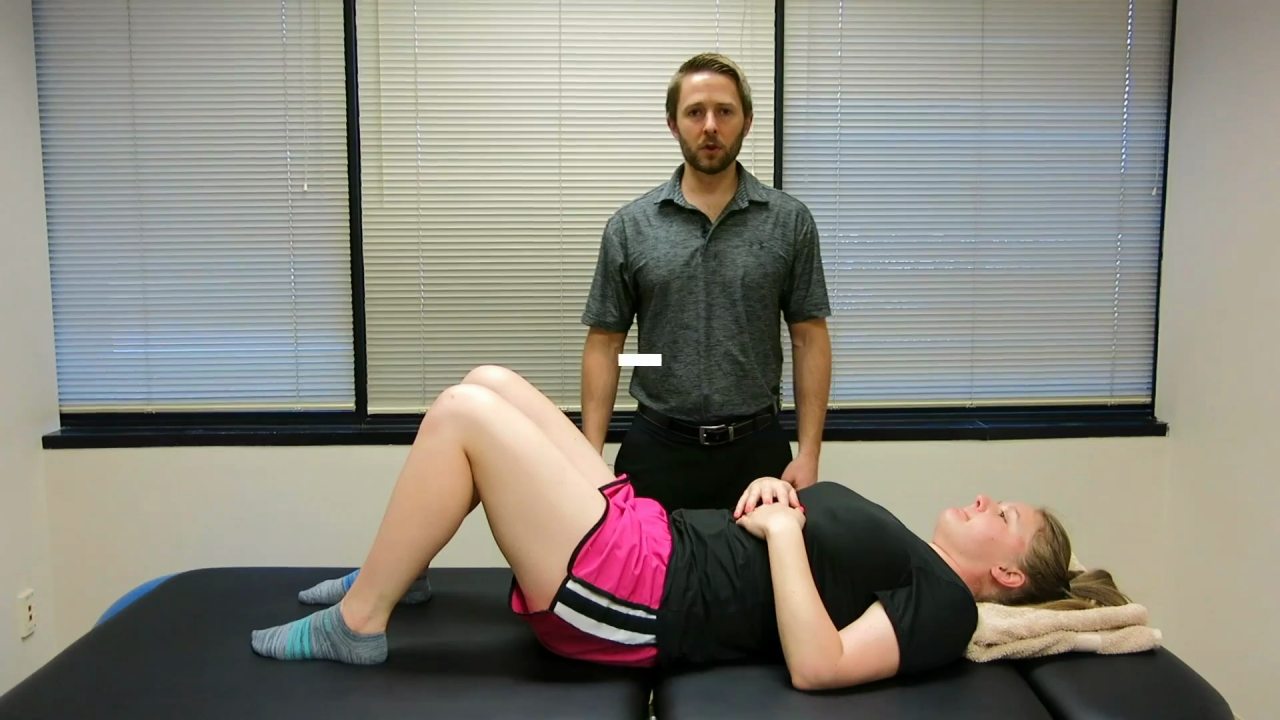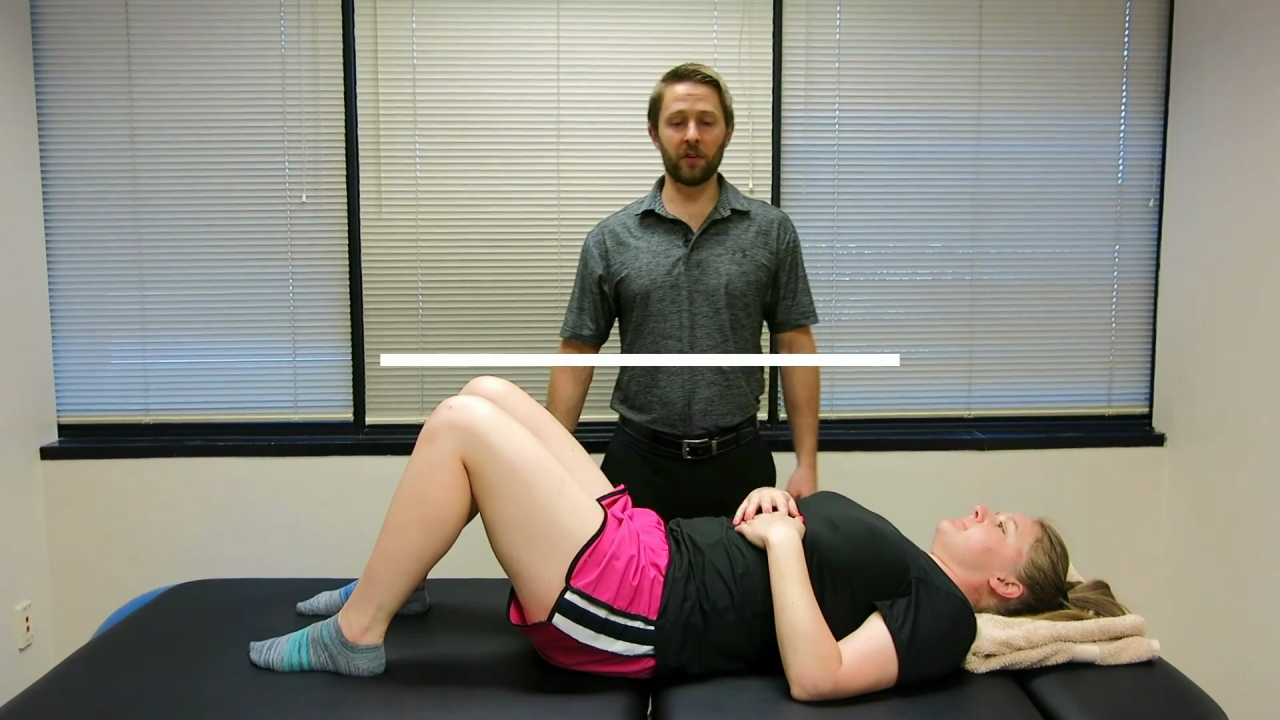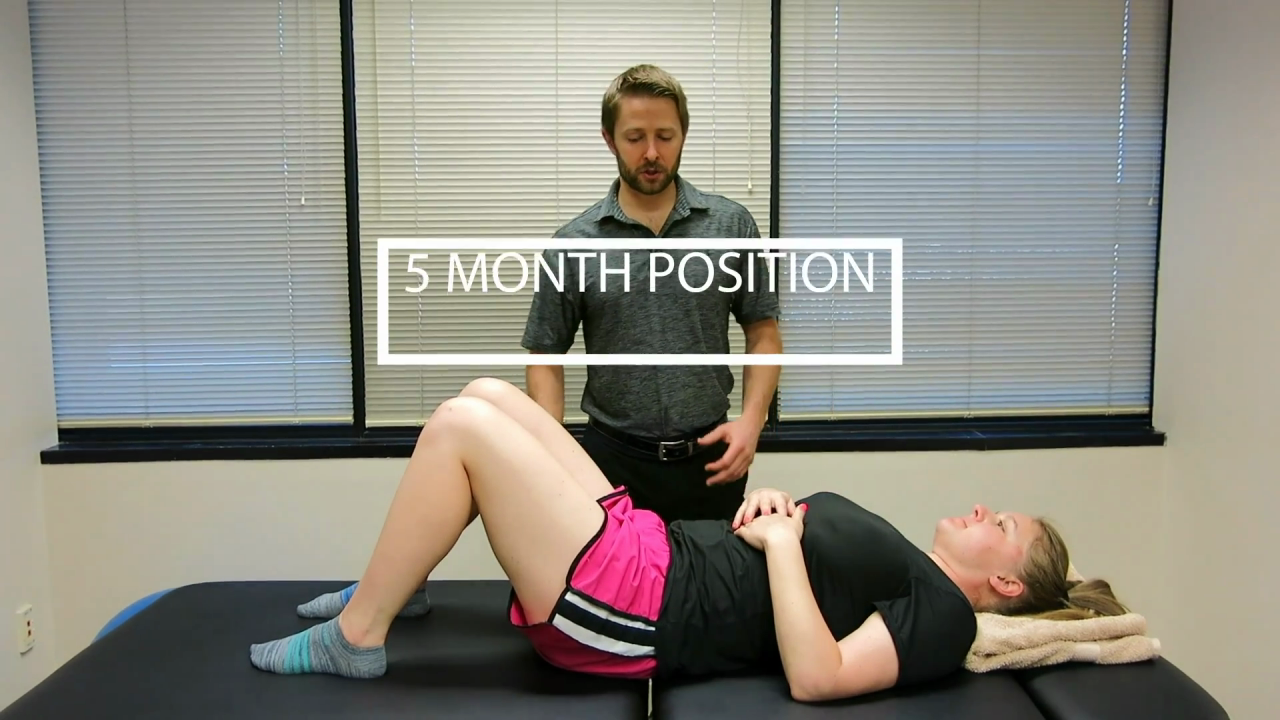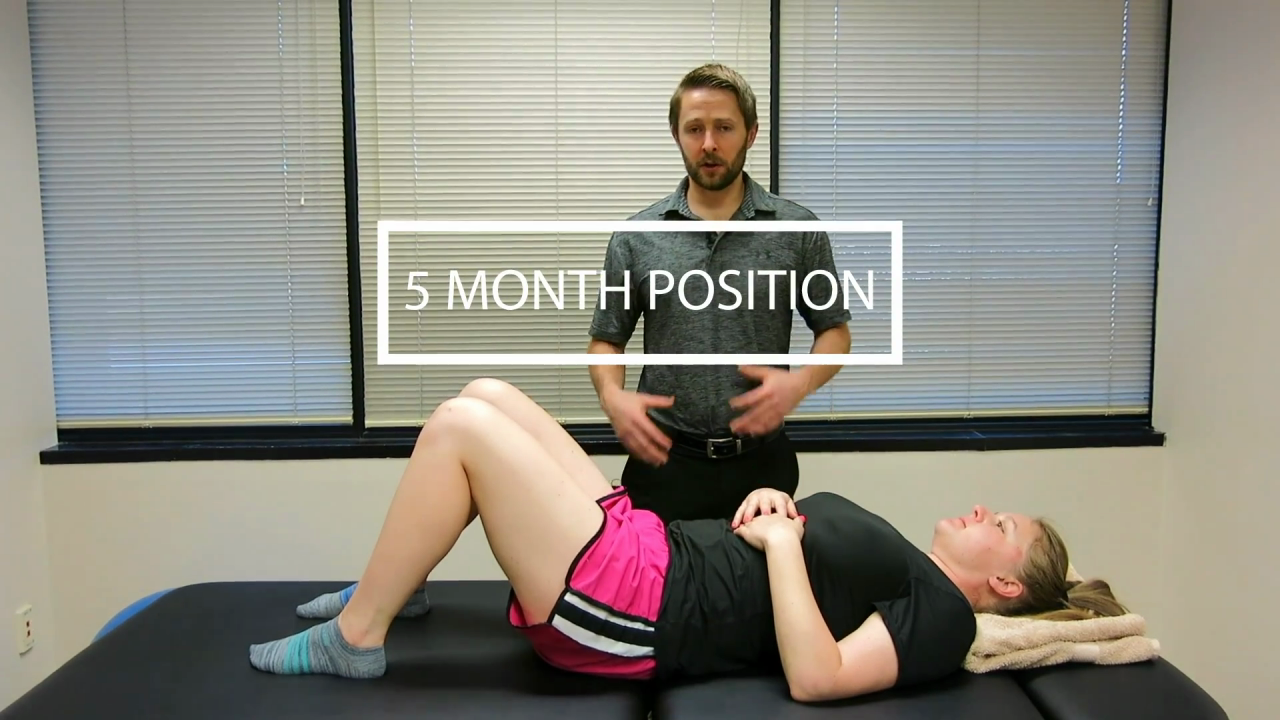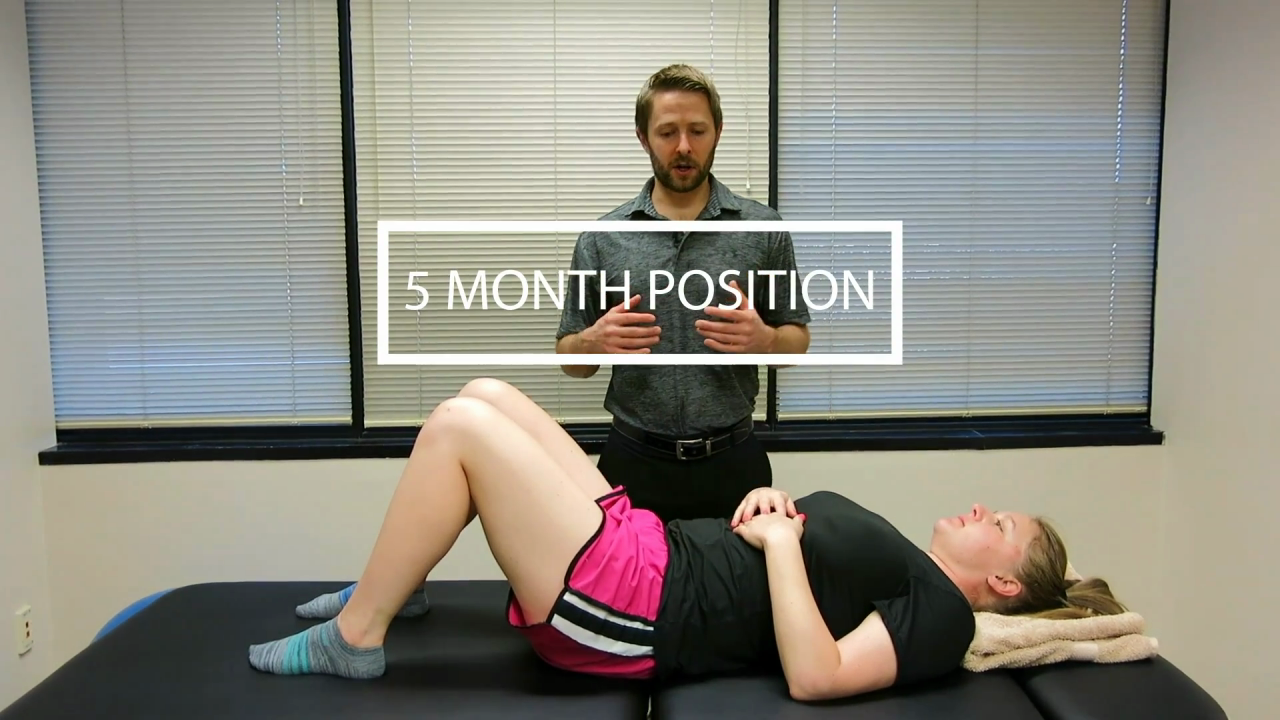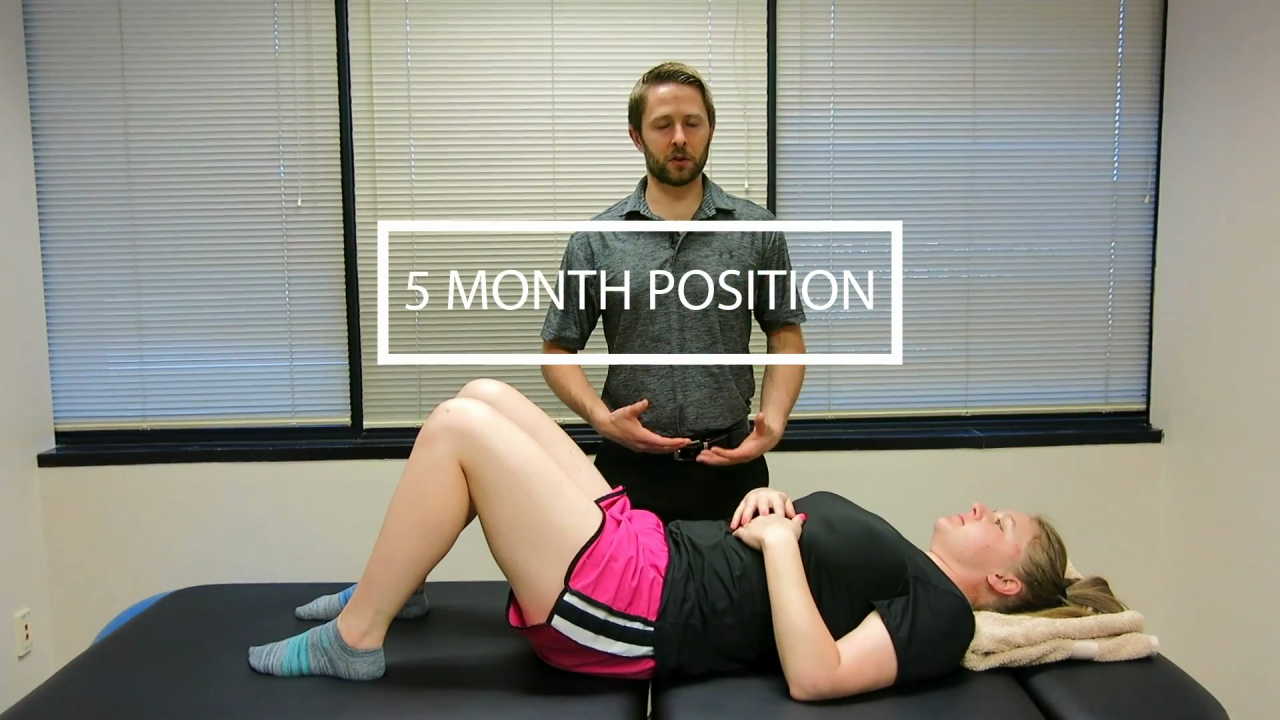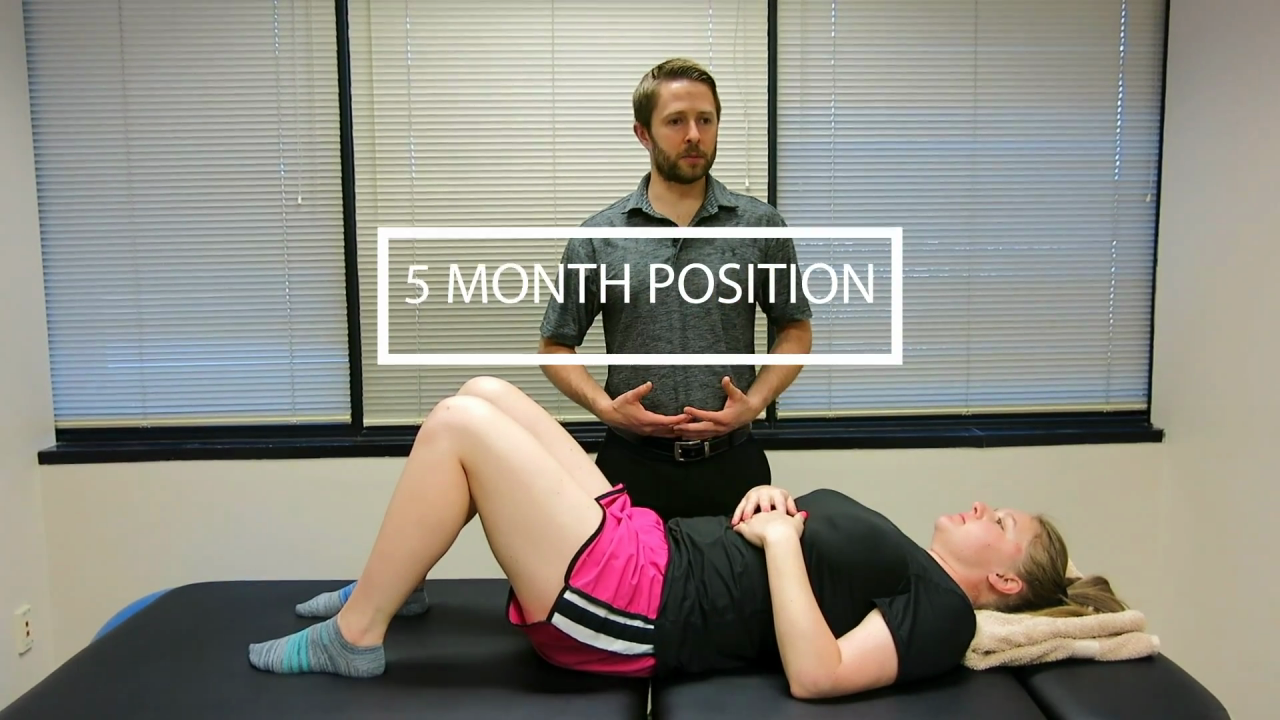
dt=0.7s
person 1, frame 1
left shoulder: (942, 606)
right shoulder: (907, 561)
left elbow: (816, 665)
left wrist: (783, 530)
right wrist: (774, 493)
left hip: (638, 599)
right hip: (652, 536)
left knee: (463, 414)
right knee: (489, 385)
left ankle: (357, 623)
right ankle: (398, 570)
person 1, frame 2
left shoulder: (942, 617)
right shoulder: (905, 571)
left elbow: (815, 677)
left wrist: (783, 540)
right wrist: (774, 500)
left hip: (634, 609)
right hip: (651, 545)
left knee: (460, 424)
right knee: (486, 396)
left ankle: (355, 636)
right ankle: (396, 582)
person 1, frame 3
left shoulder: (942, 616)
right shoulder: (906, 572)
left elbow: (815, 677)
left wrist: (781, 541)
right wrist: (771, 502)
left hip: (634, 611)
right hip: (650, 546)
left knee: (460, 426)
right knee: (486, 395)
left ankle: (357, 636)
right ankle: (395, 583)
person 1, frame 4
left shoulder: (941, 618)
right shoulder: (905, 572)
left elbow: (814, 677)
left wrist: (780, 543)
right wrist: (771, 501)
left hip: (633, 612)
right hip: (648, 546)
left knee: (458, 426)
right knee: (485, 397)
left ankle: (355, 637)
right ankle: (398, 583)
person 1, frame 5
left shoulder: (939, 615)
right shoulder: (904, 570)
left elbow: (814, 676)
left wrist: (780, 542)
right wrist: (770, 502)
left hip: (632, 611)
right hip: (648, 547)
left knee: (458, 428)
right knee: (485, 396)
left ankle: (356, 636)
right ankle: (395, 583)
person 1, frame 6
left shoulder: (940, 616)
right shoulder: (902, 569)
left elbow: (815, 676)
left wrist: (778, 543)
right wrist: (769, 502)
left hip: (632, 612)
right hip: (648, 548)
left knee: (458, 427)
right knee: (484, 398)
left ankle: (355, 638)
right ankle: (396, 585)
person 1, frame 7
left shoulder: (941, 613)
right shoulder: (903, 566)
left elbow: (814, 674)
left wrist: (779, 539)
right wrist: (770, 499)
left hip: (633, 610)
right hip: (647, 546)
left knee: (457, 426)
right knee: (482, 394)
left ankle: (354, 635)
right ankle: (393, 581)
person 2, frame 1
left shoulder: (789, 222)
right shoulder: (629, 227)
left elbow: (809, 339)
right elbow: (604, 343)
left wrist: (808, 451)
right wrist: (592, 453)
left hip: (755, 449)
right hip: (658, 449)
person 2, frame 2
left shoulder: (771, 232)
right shoulder: (611, 239)
left elbow: (795, 349)
right elbow: (578, 354)
left wrist: (806, 464)
left hip: (738, 461)
right hip: (640, 461)
person 2, frame 3
left shoulder: (732, 225)
right shoulder: (572, 245)
left elbow: (762, 332)
right elbow: (545, 357)
left wrist: (751, 418)
left hip: (710, 462)
right hip: (614, 464)
person 2, frame 4
left shoulder: (797, 230)
right shoulder: (635, 238)
left elbow: (835, 333)
right elbow: (605, 342)
left wrist: (799, 382)
right wrist: (614, 397)
left hip: (761, 461)
right hip: (666, 461)
person 2, frame 5
left shoulder: (763, 229)
right shoulder: (603, 238)
left elbow: (797, 340)
right elbow: (571, 360)
left wrist: (764, 337)
right wrist: (594, 341)
left hip: (732, 461)
right hip: (636, 463)
person 2, frame 6
left shoulder: (756, 230)
right shoulder: (595, 241)
left elbow: (786, 337)
right elbow: (558, 351)
left wrist: (772, 424)
right wrist: (602, 418)
left hip: (731, 463)
right hip: (632, 465)
person 2, frame 7
left shoulder: (761, 226)
right shoulder: (598, 237)
left elbow: (795, 330)
right elbow: (555, 346)
left wrist: (754, 402)
right wrist: (605, 406)
left hip: (731, 462)
right hip: (634, 464)
